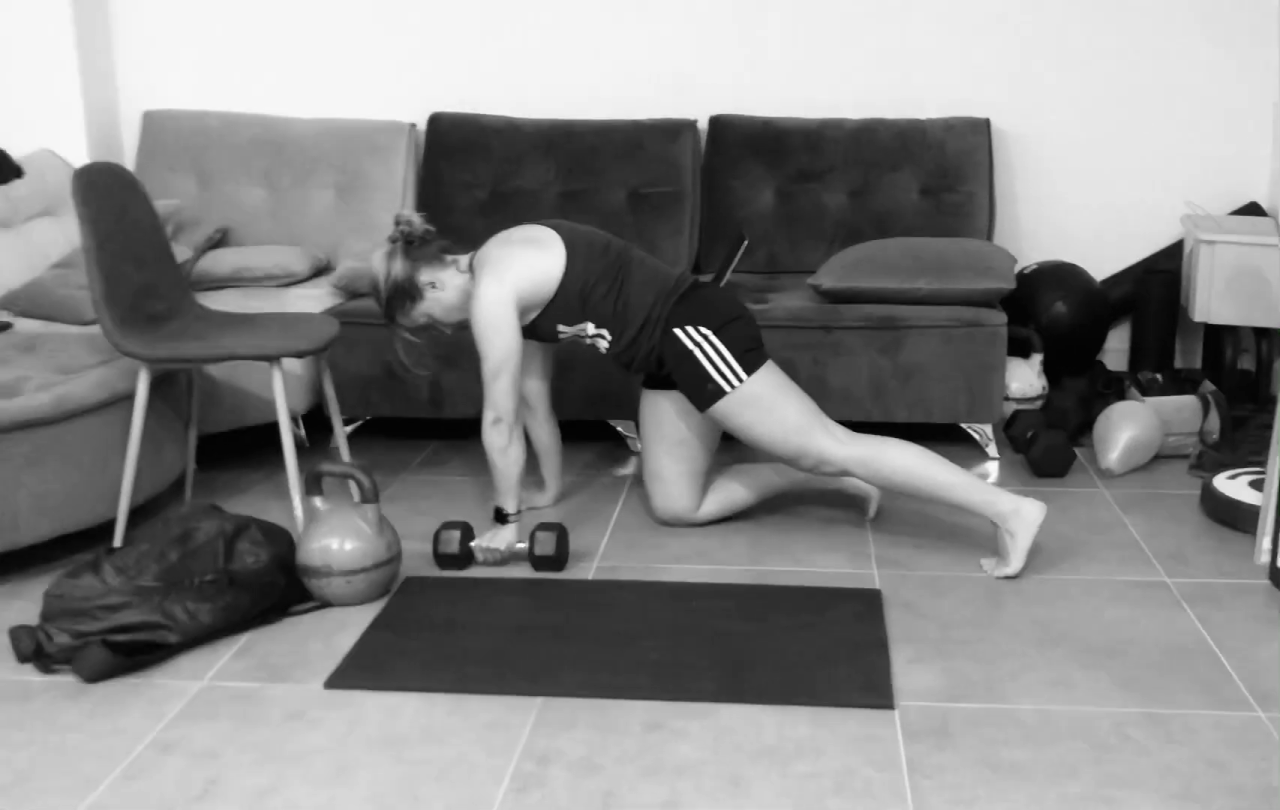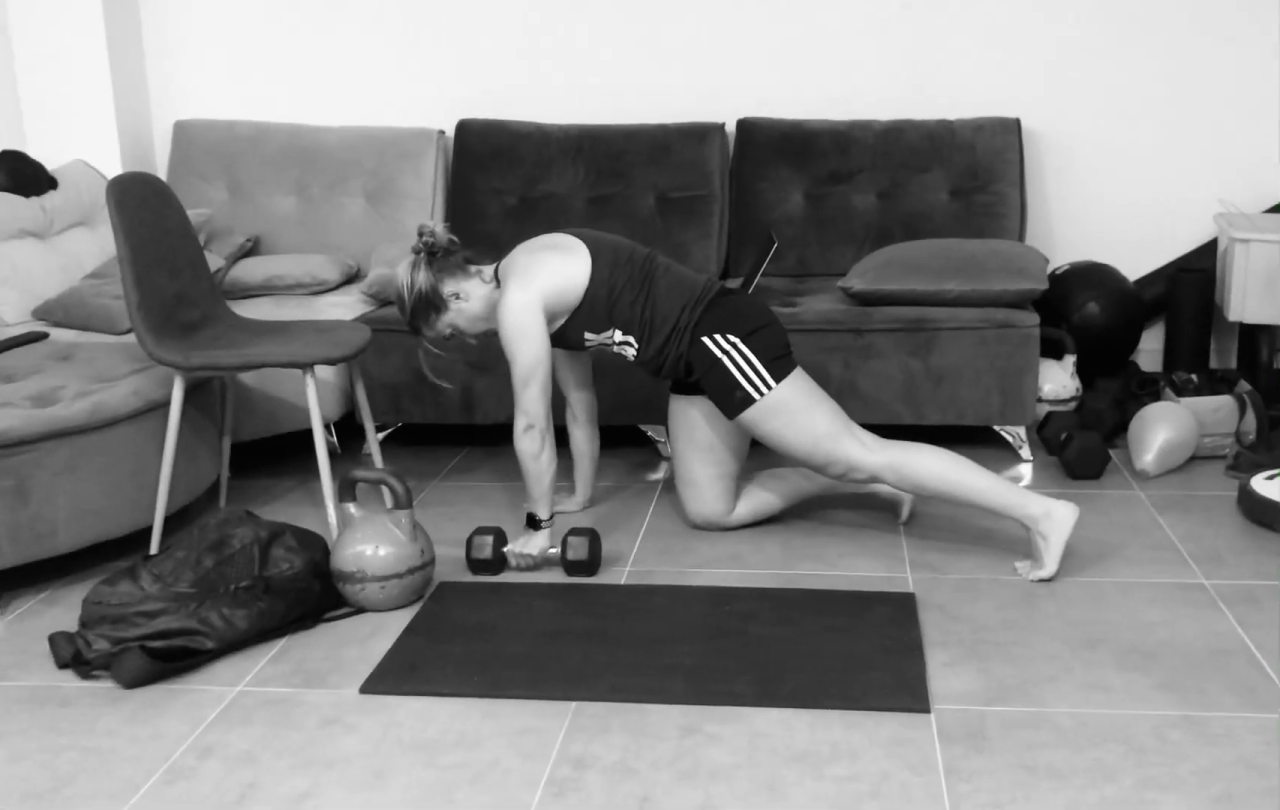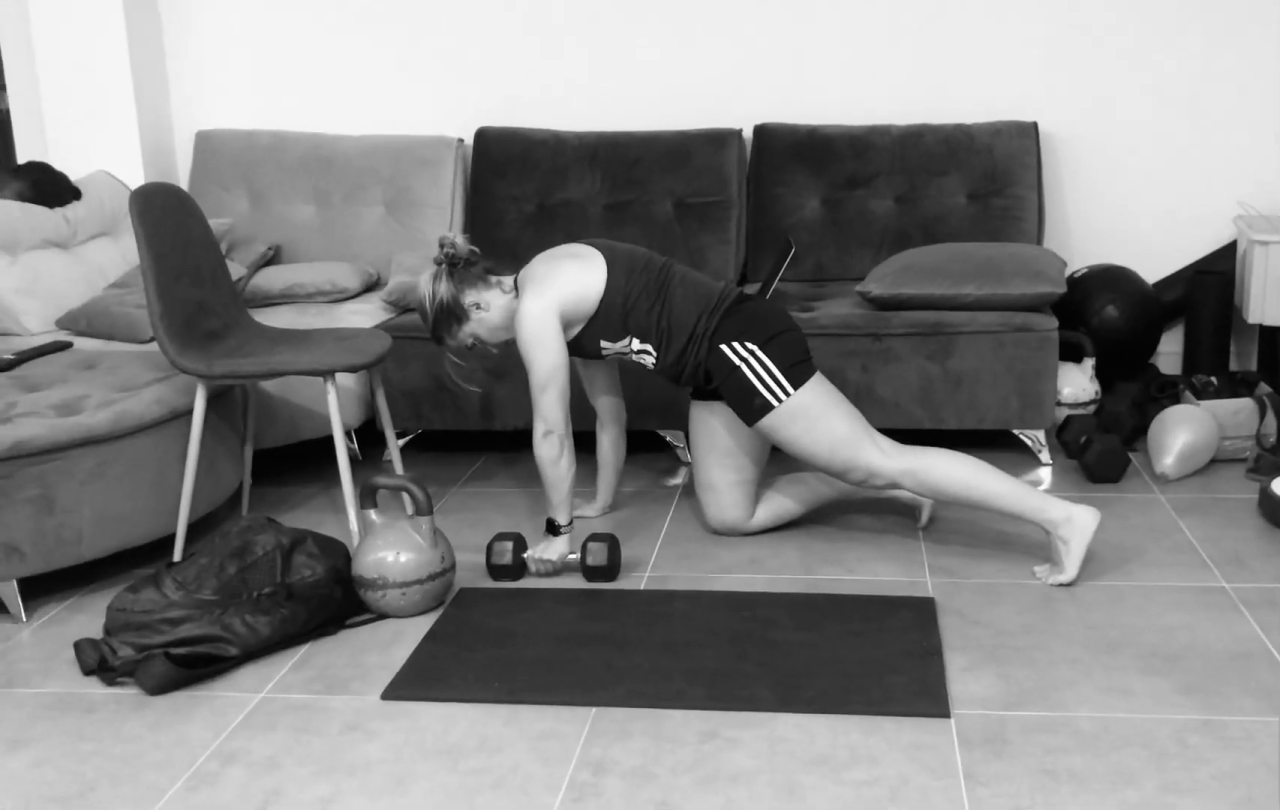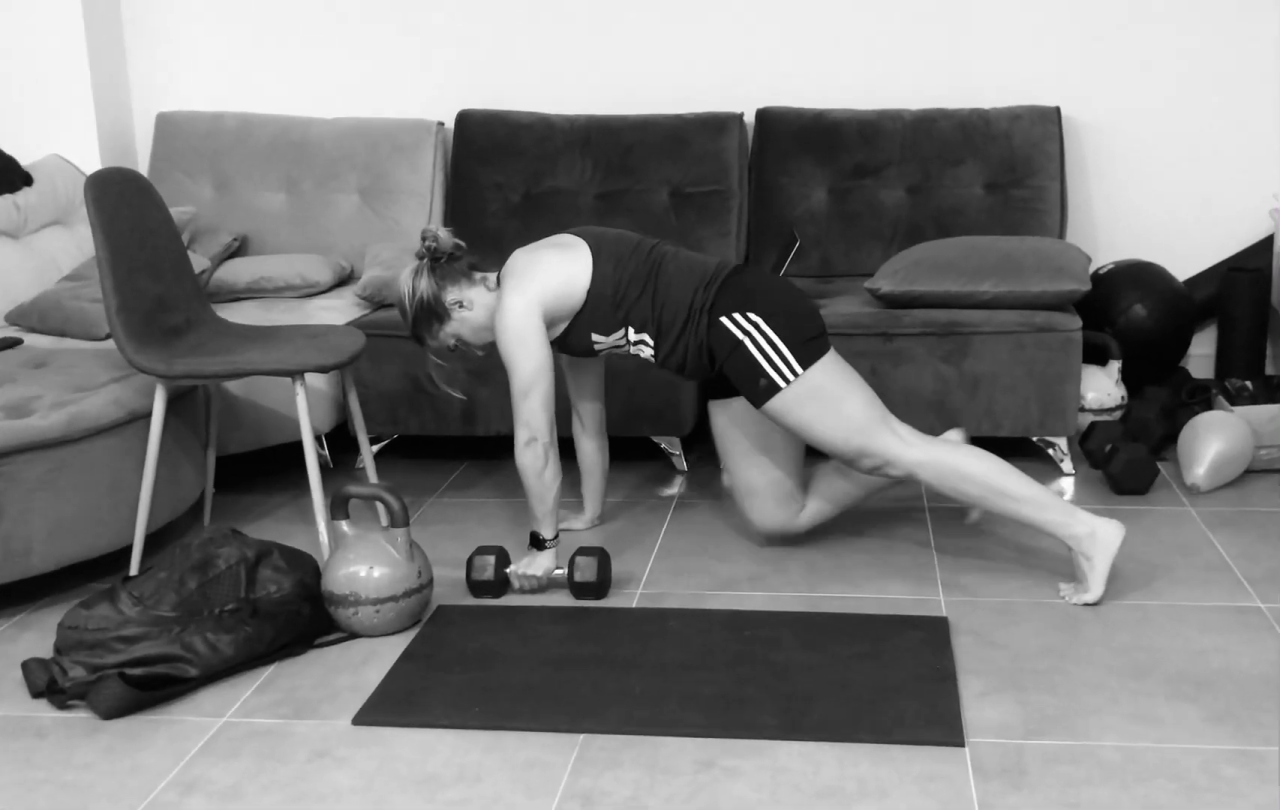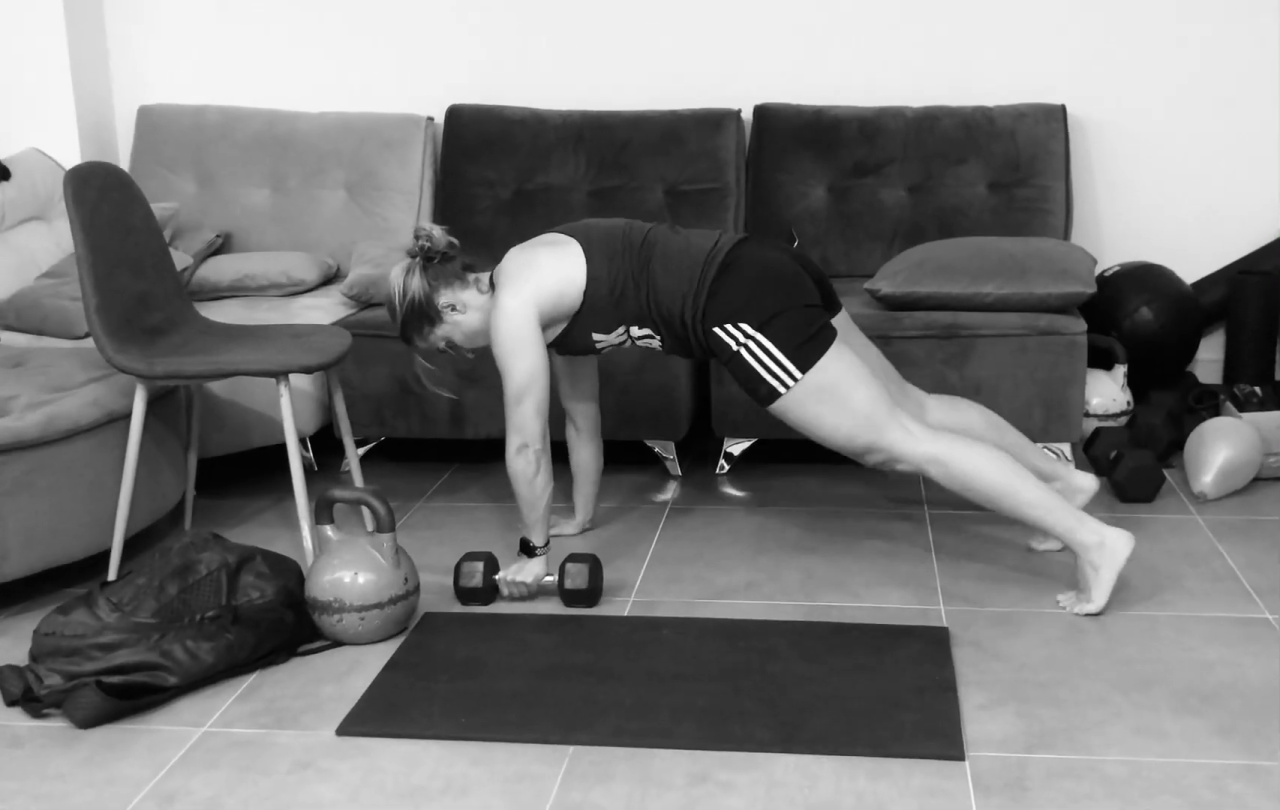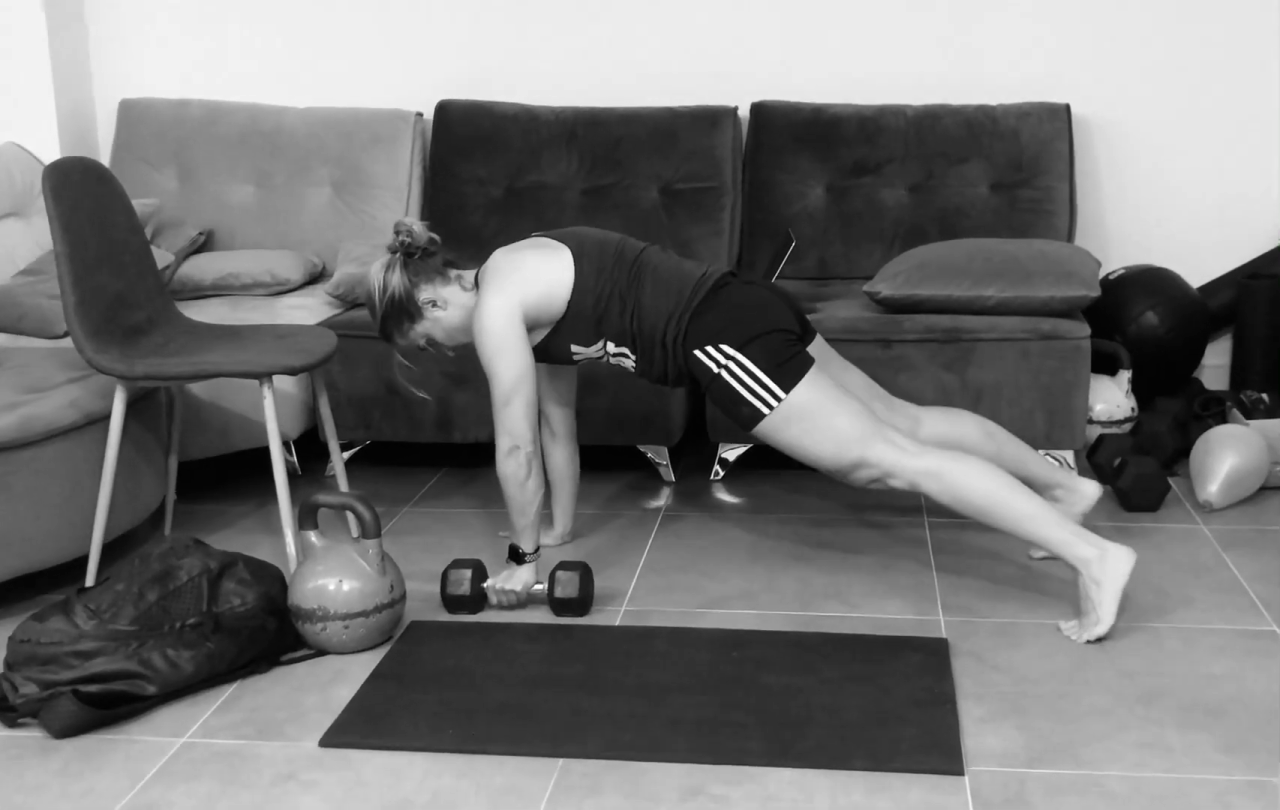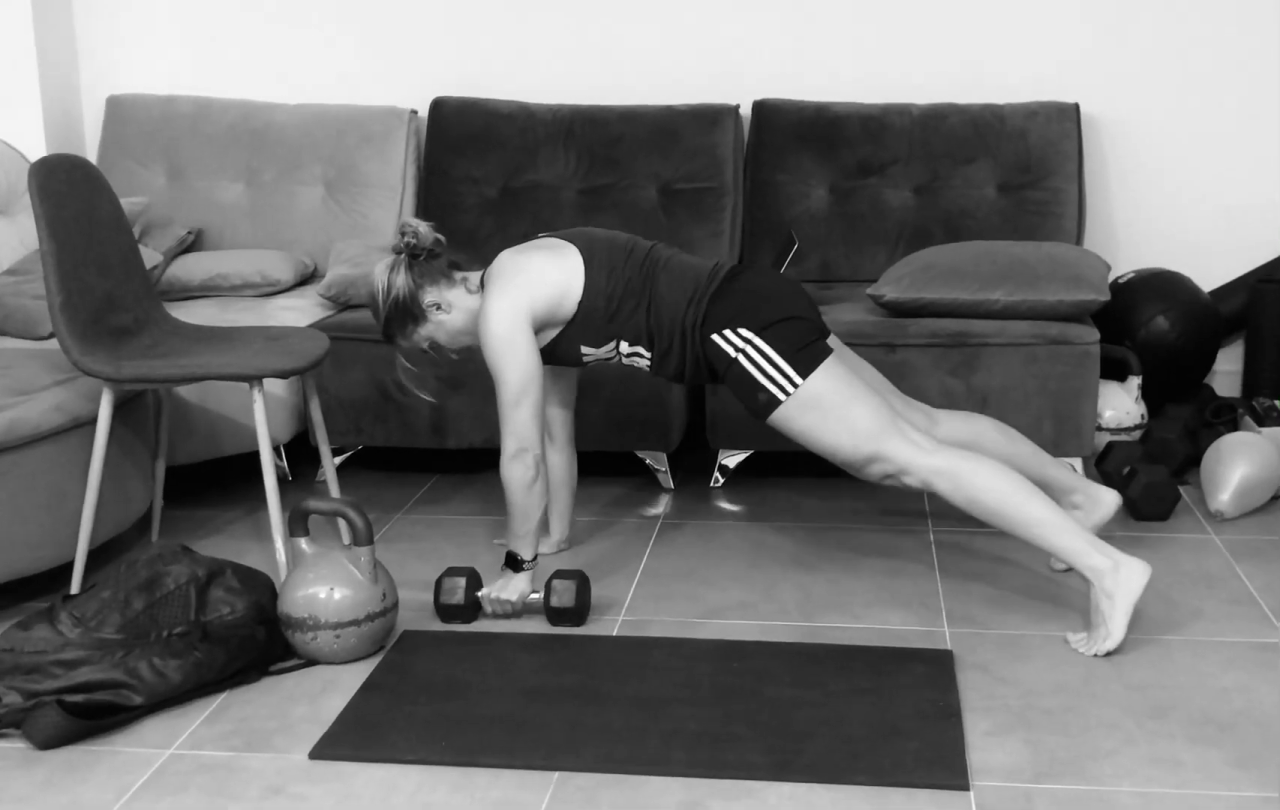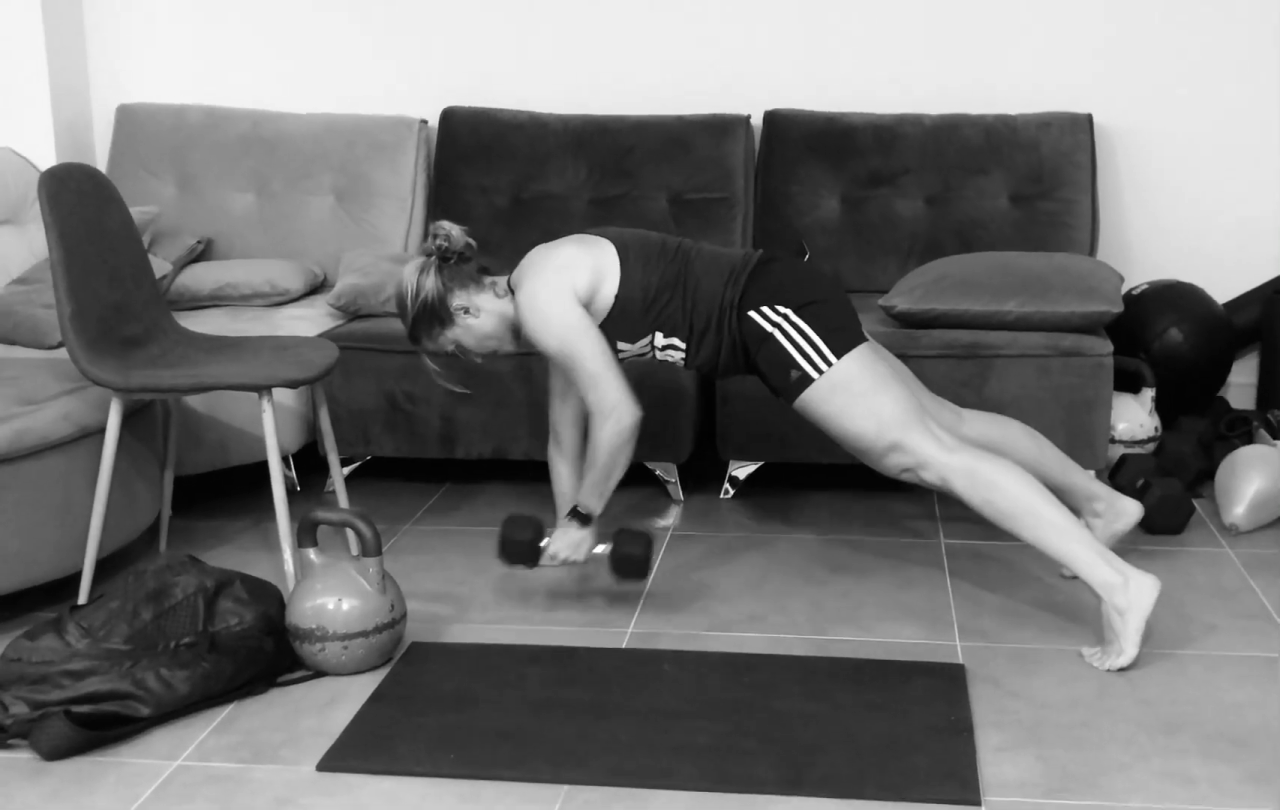
dt=0.5s
person 1, frame 1
left shoulder: (489, 289)
right shoulder: (510, 272)
left elbow: (500, 418)
right elbow: (533, 392)
left wrist: (505, 518)
right wrist: (550, 488)
left hip: (693, 329)
right hip: (674, 346)
left knee: (827, 445)
right knee: (676, 505)
left ankle: (1008, 510)
right ankle: (826, 478)
person 1, frame 2
left shoulder: (517, 296)
right shoulder: (540, 283)
left elbow: (531, 425)
right elbow: (578, 399)
left wrist: (538, 522)
right wrist: (581, 494)
left hip: (723, 336)
right hip: (699, 353)
left knee: (855, 451)
right knee: (710, 510)
left ankle: (1041, 511)
right ankle: (862, 483)
person 1, frame 3
left shoulder: (534, 306)
right shoulder: (562, 290)
left elbow: (551, 432)
right elbow: (607, 403)
left wrist: (558, 528)
right wrist: (602, 500)
left hip: (742, 342)
right hip: (724, 356)
left knee: (876, 457)
right knee: (729, 515)
left ankle: (1062, 516)
right ankle: (880, 487)
person 1, frame 4
left shoulder: (516, 302)
right shoulder: (549, 293)
left elbow: (533, 438)
right elbow: (588, 407)
left wrist: (542, 541)
right wrist: (589, 512)
left hip: (745, 320)
right hip: (733, 339)
left knee: (890, 446)
right knee: (779, 514)
left ankle: (1085, 531)
right ankle: (917, 465)
person 1, frame 5
left shoulder: (511, 308)
right shoulder: (542, 285)
left elbow: (526, 445)
right elbow: (581, 411)
left wrist: (533, 548)
right wrist: (578, 517)
left hip: (745, 304)
right hip: (762, 272)
left knee: (898, 441)
right knee: (910, 408)
left ankle: (1095, 539)
right ankle: (1066, 480)
person 1, frame 6
left shoulder: (495, 305)
right shoulder: (527, 287)
left elbow: (516, 446)
right elbow: (556, 419)
left wrist: (523, 556)
right wrist: (560, 527)
left hip: (723, 336)
right hip: (741, 311)
left knee: (890, 458)
right knee: (902, 419)
left ankle: (1093, 557)
right ankle: (1066, 487)
person 1, frame 7
left shoulder: (501, 309)
right shoulder: (527, 286)
left elbow: (522, 452)
right elbow: (556, 424)
left wrist: (517, 565)
right wrist: (555, 534)
left hip: (741, 325)
right hip: (750, 315)
left knee: (903, 456)
right knee: (917, 422)
left ankle: (1108, 570)
right ankle: (1084, 493)
person 1, frame 8
left shoulder: (539, 299)
right shoulder: (550, 295)
left elbow: (619, 417)
right elbow: (567, 431)
left wrist: (579, 522)
right wrist: (572, 527)
left hip: (772, 308)
right hip: (771, 313)
left knee: (926, 453)
right knee: (942, 421)
left ankle: (1118, 585)
right ankle: (1104, 504)
